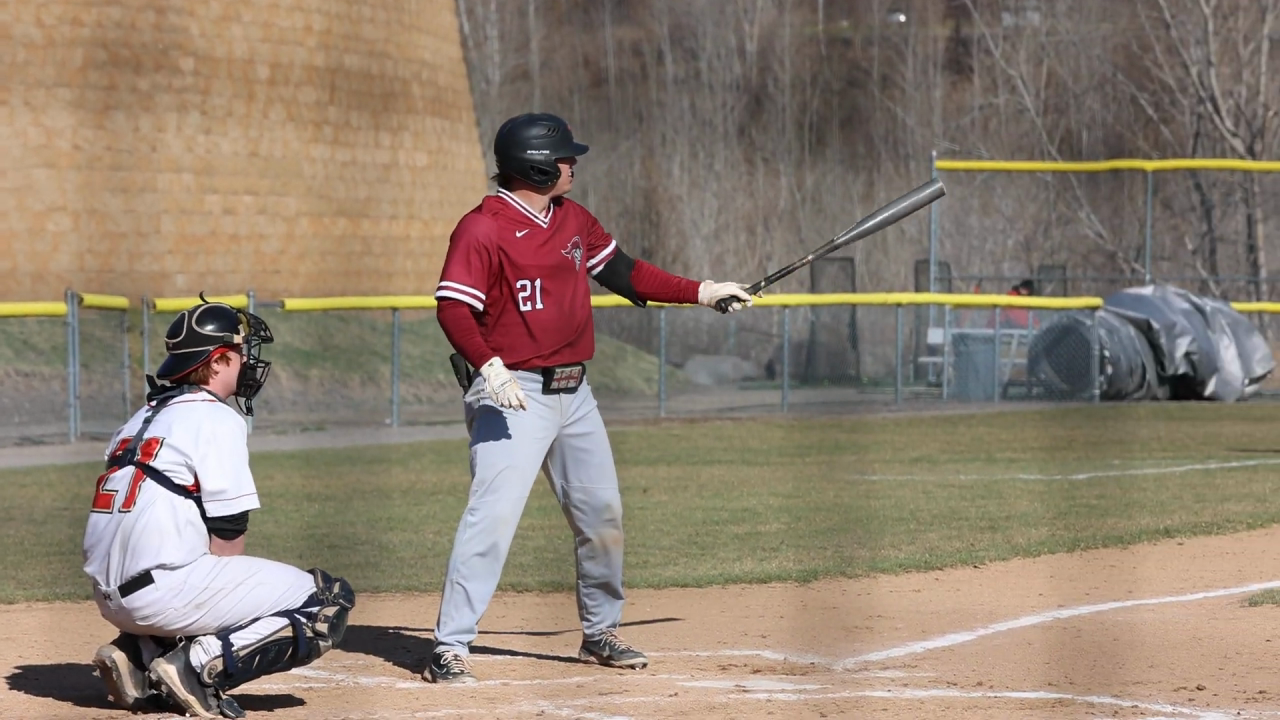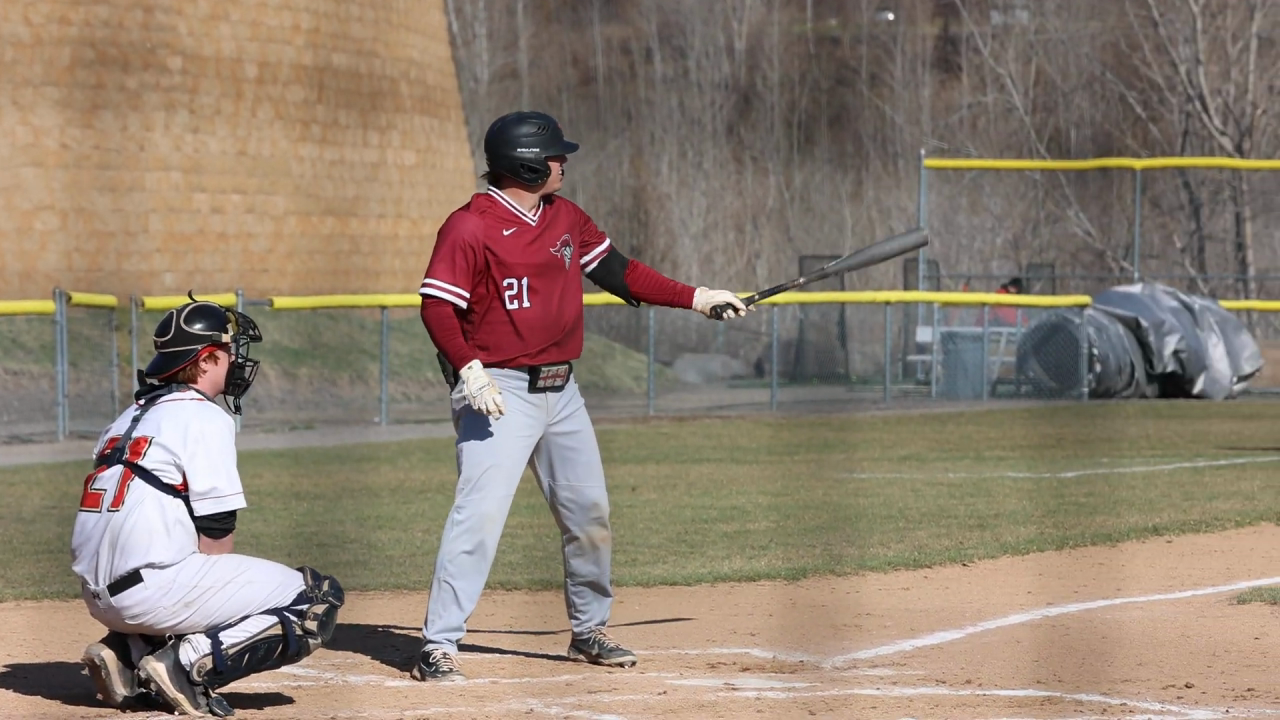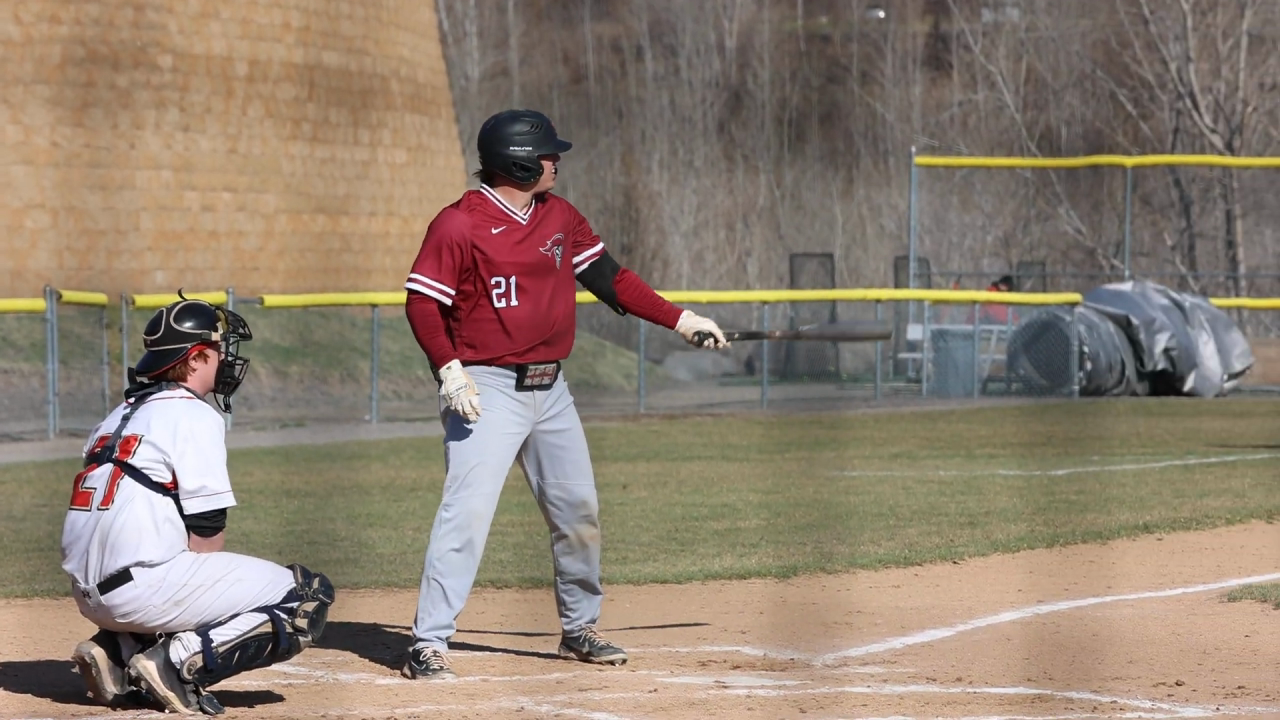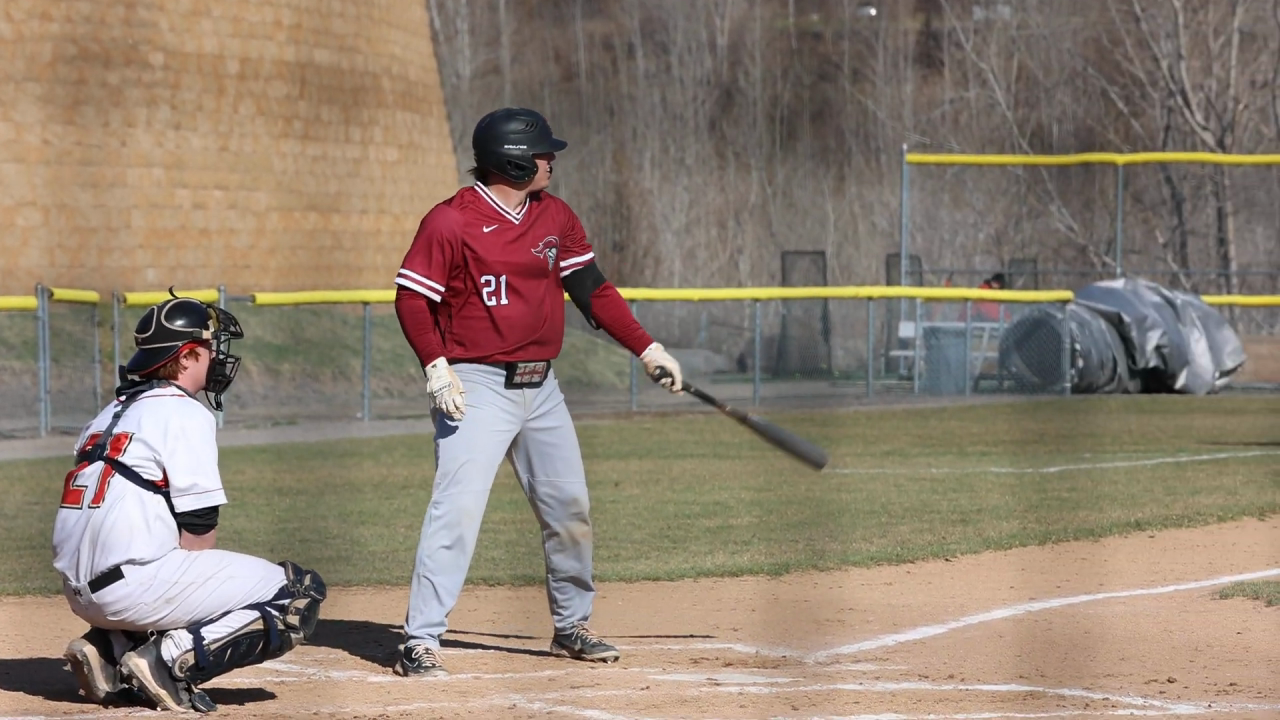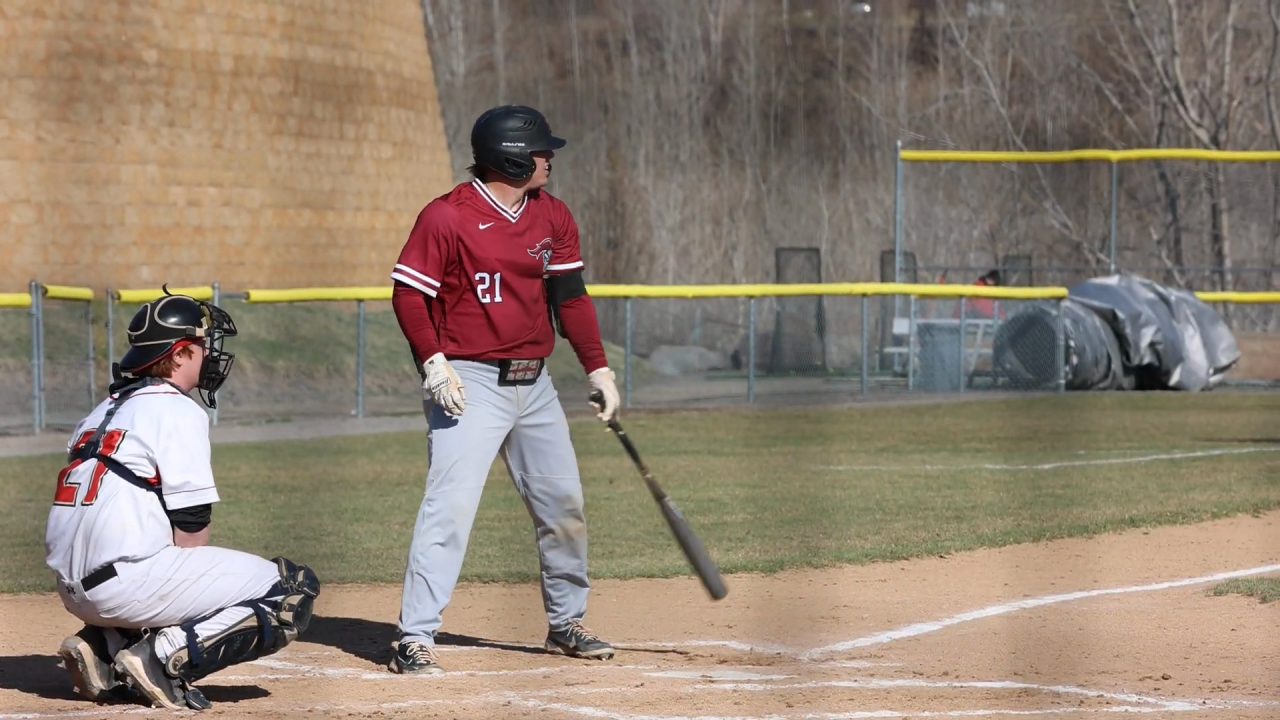
dt=0.1s
person 1, frame 1
left shoulder: (574, 218)
right shoulder: (482, 227)
left elbow: (624, 272)
right elbow: (453, 309)
left wrist: (702, 292)
right wrist: (490, 367)
left hip: (574, 392)
right hip: (515, 395)
left knee: (602, 515)
right knee: (492, 517)
left ankle: (599, 633)
right ankle: (449, 646)
person 1, frame 2
left shoulder: (566, 216)
right shoulder: (469, 226)
left elbow: (618, 271)
right elbow: (437, 308)
left wrist: (694, 298)
right wrist: (470, 370)
left hip: (561, 390)
right hip: (500, 392)
left knee: (589, 511)
right knee: (478, 514)
left ankle: (589, 631)
right ankle: (438, 644)
person 1, frame 3
left shoulder: (559, 214)
right shoulder: (459, 223)
left elbow: (609, 277)
right elbow: (421, 304)
left wrist: (679, 318)
right wrist: (450, 370)
left hip: (550, 389)
right hip: (486, 389)
left knee: (578, 510)
right knee: (466, 512)
left ankle: (578, 628)
right ankle: (428, 642)
person 1, frame 4
left shoulder: (557, 216)
right shoulder: (450, 220)
left elbow: (592, 290)
right elbow: (411, 299)
left wrist: (646, 348)
right wrist: (436, 366)
left hip: (541, 384)
right hip: (477, 387)
left knee: (567, 508)
right knee: (456, 510)
left ankle: (572, 626)
right ankle: (419, 640)
person 1, frame 5
left shoulder: (553, 216)
right shoulder: (446, 215)
left elbow: (570, 298)
right elbow: (410, 294)
left wrist: (599, 369)
right wrist: (436, 363)
left hip: (534, 383)
right hip: (466, 382)
left knee: (563, 503)
right knee: (450, 507)
left ankle: (566, 622)
right ankle: (414, 636)
person 2, frame 1
left shoulder: (143, 418)
right shoulder: (216, 418)
right elbow: (228, 534)
right wrist: (225, 596)
left hip: (110, 596)
right hip: (160, 588)
right knee: (329, 602)
left ankle: (137, 657)
right ankle: (197, 666)
person 2, frame 2
left shoulder: (132, 415)
right shoulder: (204, 417)
right elbow: (217, 532)
right wrist: (215, 585)
left hip: (99, 594)
right hip: (151, 588)
right knee: (319, 600)
left ankle: (126, 653)
right ankle: (187, 663)
person 2, frame 3
left shoulder: (120, 414)
right shoulder: (194, 415)
right elbow: (206, 530)
right wrist: (205, 592)
left hip: (89, 593)
right hip: (140, 585)
right knee: (309, 597)
left ankle: (117, 650)
right ankle: (177, 662)
person 2, frame 4
left shoulder: (111, 412)
right shoulder: (184, 413)
left elbow: (120, 512)
right elbow: (198, 528)
right wrist: (199, 584)
left hip: (80, 590)
right hip: (131, 584)
right knee: (300, 594)
left ankle: (109, 650)
right ankle: (169, 660)
person 2, frame 5
left shoulder: (105, 409)
right shoulder: (178, 410)
right elbow: (191, 525)
right wrist: (194, 584)
left hip: (74, 588)
right hip: (122, 579)
right knee: (295, 589)
left ankle: (103, 647)
right ankle: (163, 658)
